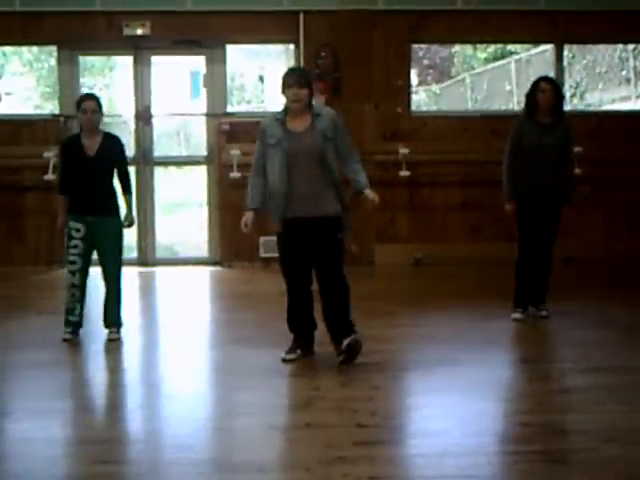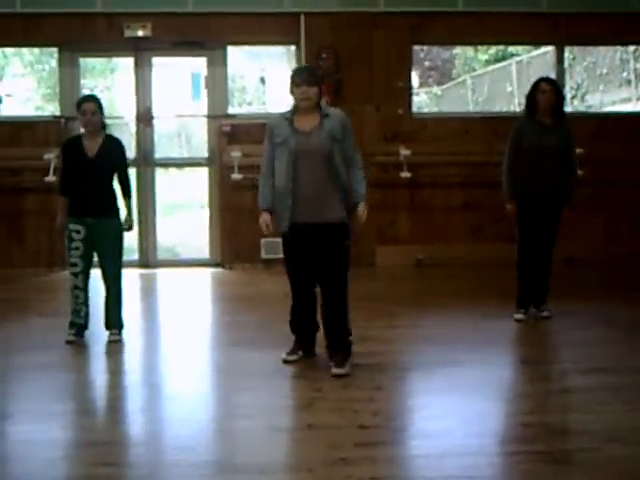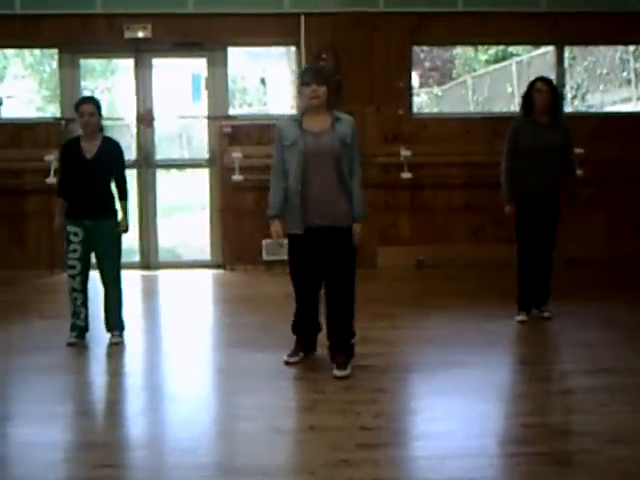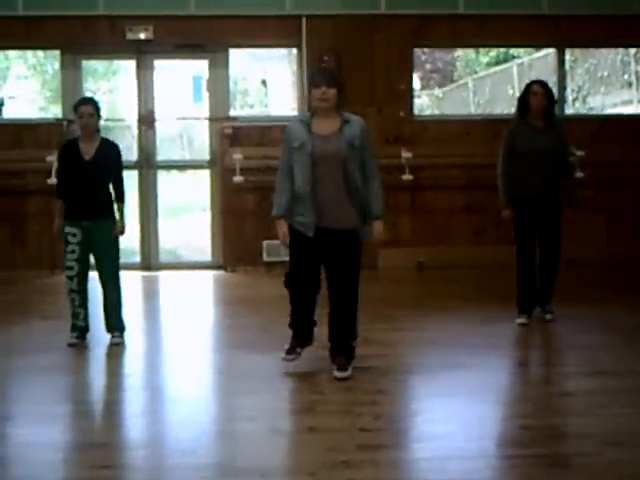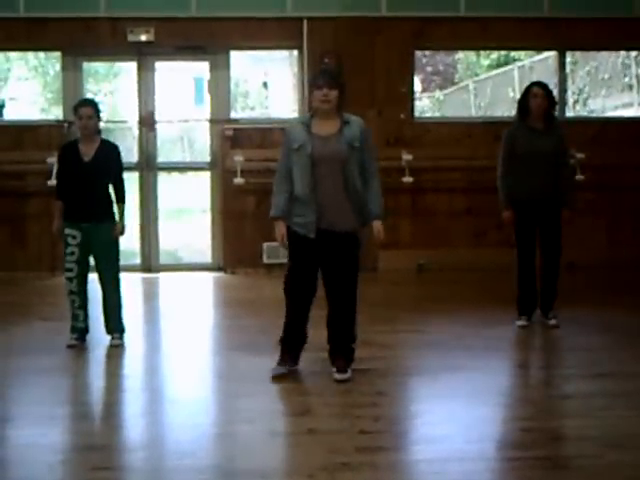
dt=0.2s
person 1, frame 1
left shoulder: (329, 119)
right shoulder: (269, 126)
left elbow: (348, 157)
right elbow: (259, 170)
left wrist: (363, 187)
right wrist: (251, 206)
left hip: (326, 212)
right hip: (288, 216)
left knee: (331, 275)
right knee: (295, 281)
left ankle: (345, 335)
right ankle: (302, 338)
person 1, frame 2
left shoulder: (337, 120)
right shoulder: (277, 126)
left elbow: (353, 164)
right elbow: (268, 170)
left wrist: (360, 199)
right wrist: (265, 208)
left hip: (332, 218)
right hip: (294, 219)
left knee: (334, 285)
right knee: (300, 284)
left ankle: (339, 349)
right ankle: (303, 340)
person 1, frame 3
left shoulder: (346, 126)
right shoulder: (286, 129)
left elbow: (355, 174)
right elbow: (279, 175)
left wrist: (358, 217)
right wrist: (275, 215)
left hip: (339, 222)
right hip: (300, 222)
left knee: (340, 289)
right knee: (304, 286)
left ankle: (341, 351)
right ankle: (304, 342)
person 1, frame 4
left shoulder: (356, 127)
right shoulder: (295, 130)
left elbow: (370, 174)
right elbow: (285, 175)
left wrist: (375, 215)
right wrist: (280, 215)
left hip: (345, 224)
right hip: (305, 222)
left knee: (344, 291)
right knee: (300, 285)
left ankle: (342, 353)
right ankle: (300, 334)
person 1, frame 5
left shoulder: (357, 129)
right shoulder: (295, 132)
left elbow: (370, 175)
right elbow: (284, 177)
left wrist: (375, 216)
right wrist: (279, 216)
left hip: (344, 226)
right hip: (304, 224)
left knee: (342, 295)
right knee: (298, 292)
left ankle: (341, 356)
right ankle: (289, 353)
person 2, frame 1
left shoulder: (113, 142)
right shoulder: (69, 145)
left elbow: (123, 177)
right elbow: (64, 182)
left wrist: (129, 210)
right wrist: (62, 213)
left hip: (108, 215)
right hip: (78, 215)
left knee: (112, 271)
right knee: (75, 270)
left ankle: (113, 324)
right ankle: (72, 323)
person 2, frame 2
left shoulder: (114, 145)
right shoulder: (70, 146)
left elbow: (124, 180)
right elbow: (65, 183)
left wrist: (129, 213)
right wrist: (61, 213)
left hip: (107, 216)
right hip: (77, 218)
left knee: (111, 273)
right knee: (77, 273)
left ankle: (114, 326)
right ankle: (77, 325)
person 2, frame 3
left shoulder: (112, 147)
right shoulder: (68, 148)
left elbow: (121, 183)
right elbow: (63, 184)
left wrist: (124, 216)
right wrist: (59, 215)
left hip: (105, 219)
right hip: (76, 220)
left knee: (111, 275)
right knee: (76, 275)
left ankle: (115, 328)
right ankle: (78, 328)
person 2, frame 4
left shoulder: (110, 148)
right shoulder: (67, 149)
left elbow: (118, 185)
right elbow: (62, 186)
left wrist: (121, 218)
right wrist: (59, 217)
left hip: (103, 220)
right hip: (74, 221)
left knee: (109, 276)
right knee: (74, 276)
left ankle: (116, 328)
right ankle: (78, 328)
person 2, frame 5
left shoulder: (110, 150)
right shoulder: (67, 151)
left elbow: (118, 187)
right elbow: (61, 187)
left wrist: (120, 219)
right wrist: (58, 219)
left hip: (103, 222)
right hip: (74, 223)
left knee: (109, 277)
right knee: (74, 278)
left ankle: (116, 330)
right ankle: (78, 329)
person 3, frame 1
left shoulder: (563, 127)
right shoulder: (523, 125)
left elbow: (568, 163)
right elbow: (510, 162)
left wrist: (566, 196)
right wrist: (510, 197)
left hip: (552, 196)
right hip: (526, 195)
left knee: (545, 249)
right knee: (526, 248)
left ankle: (539, 299)
right ankle: (520, 303)
person 3, frame 2
left shoulder: (563, 128)
right shoulder: (523, 126)
left elbow: (570, 164)
right elbow: (510, 163)
left wrist: (568, 196)
right wrist: (510, 197)
left hip: (552, 197)
right hip: (527, 196)
left knee: (545, 249)
right knee: (527, 249)
left ankle: (540, 300)
right ankle: (523, 303)
person 3, frame 3
left shoulder: (560, 128)
right shoulder: (520, 126)
left elbow: (568, 163)
right elbow: (508, 164)
left wrist: (568, 192)
right wrist: (508, 198)
left hip: (551, 198)
right hip: (525, 197)
left knee: (545, 250)
right knee: (526, 251)
left ankle: (541, 301)
right ankle: (524, 305)
person 3, frame 4
left shoulder: (556, 130)
right shoulder: (515, 130)
left elbow: (564, 166)
right elbow: (504, 168)
left wrist: (564, 197)
right wrist: (506, 203)
left hip: (549, 200)
right hip: (522, 200)
left knee: (551, 251)
right knee: (525, 254)
left ankle: (545, 301)
right ankle: (525, 307)
person 3, frame 5
left shoulder: (556, 133)
right shoulder: (514, 132)
left elbow: (564, 169)
right elbow: (504, 170)
left wrist: (564, 202)
right wrist: (506, 204)
left hip: (549, 202)
right hip: (522, 202)
left knee: (552, 255)
right knee: (525, 256)
left ankle: (548, 308)
right ankle: (525, 310)
